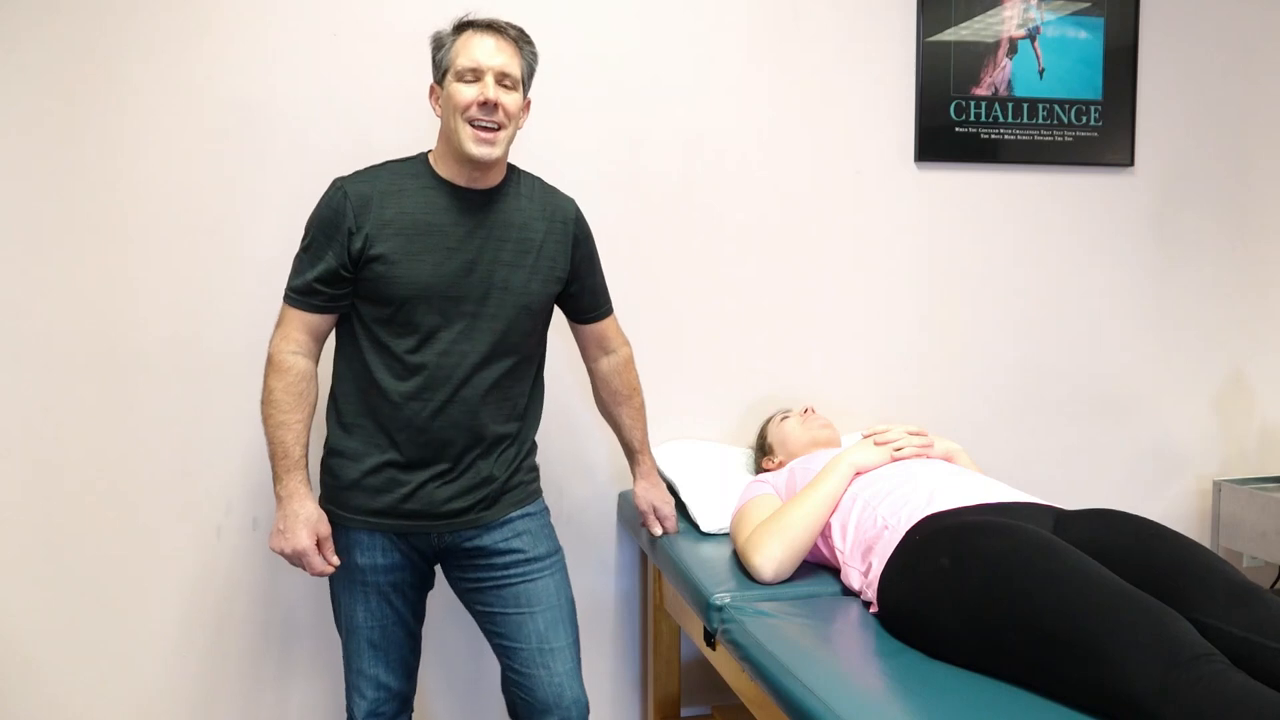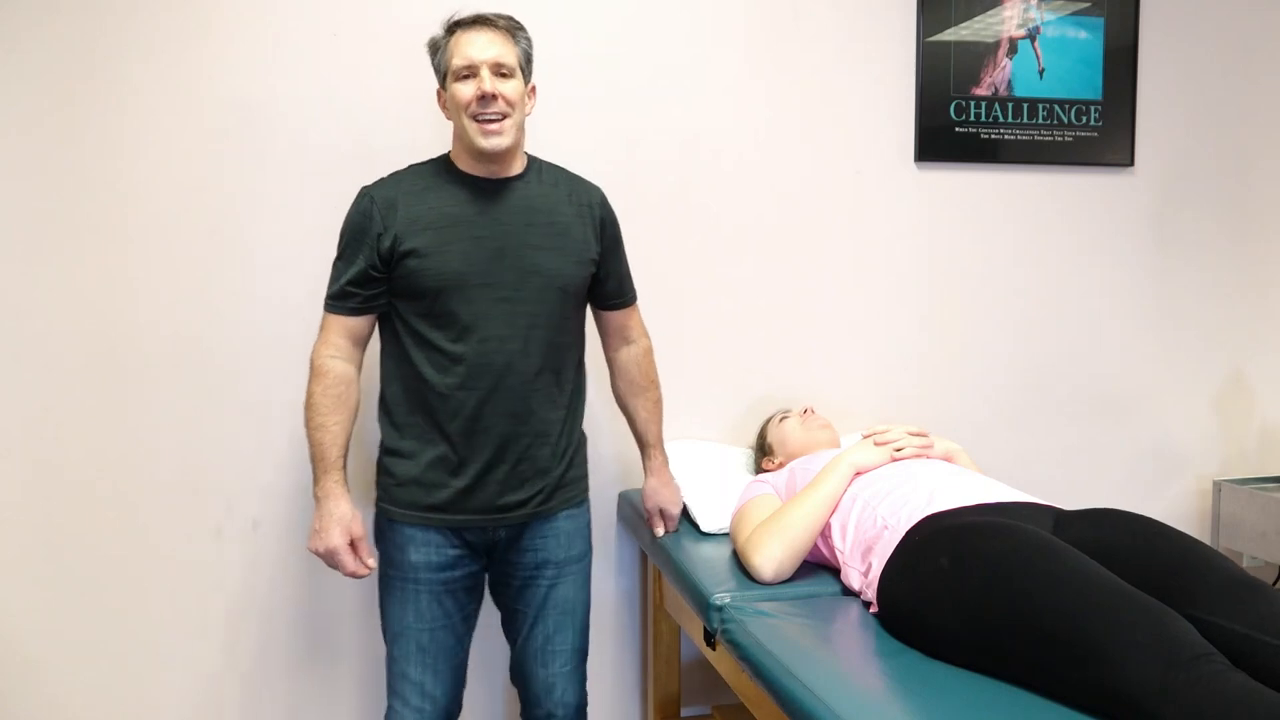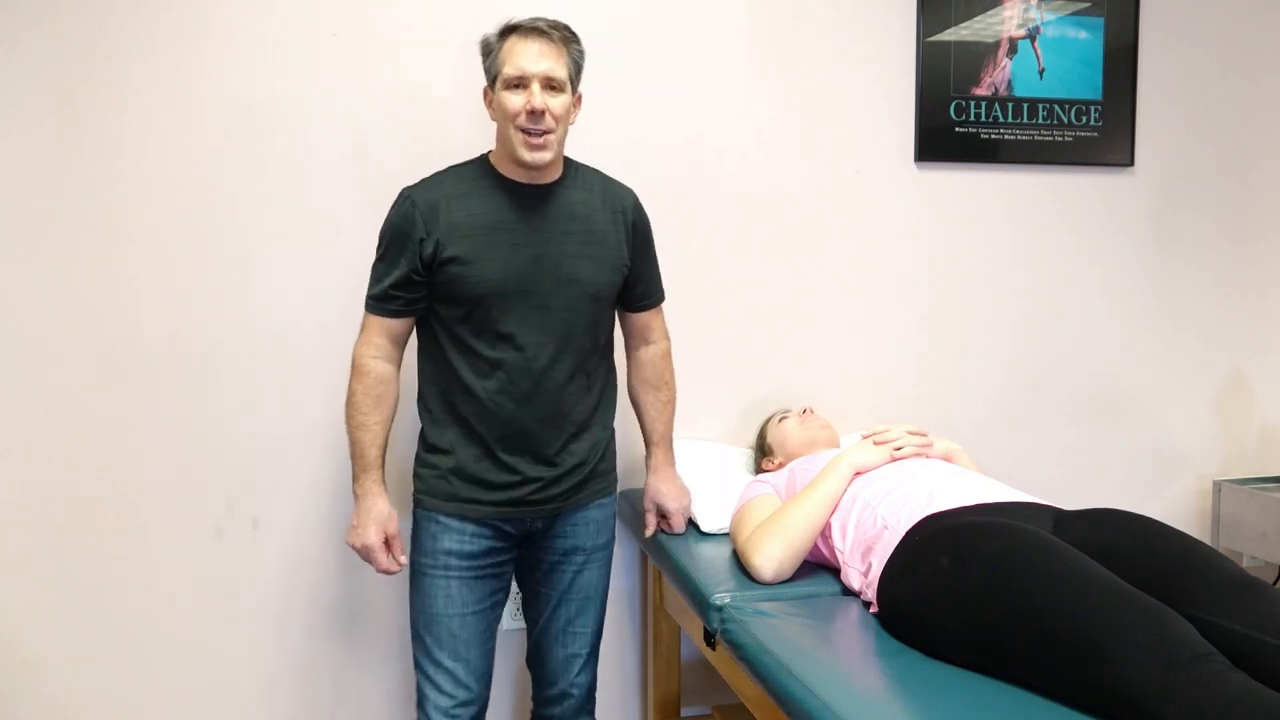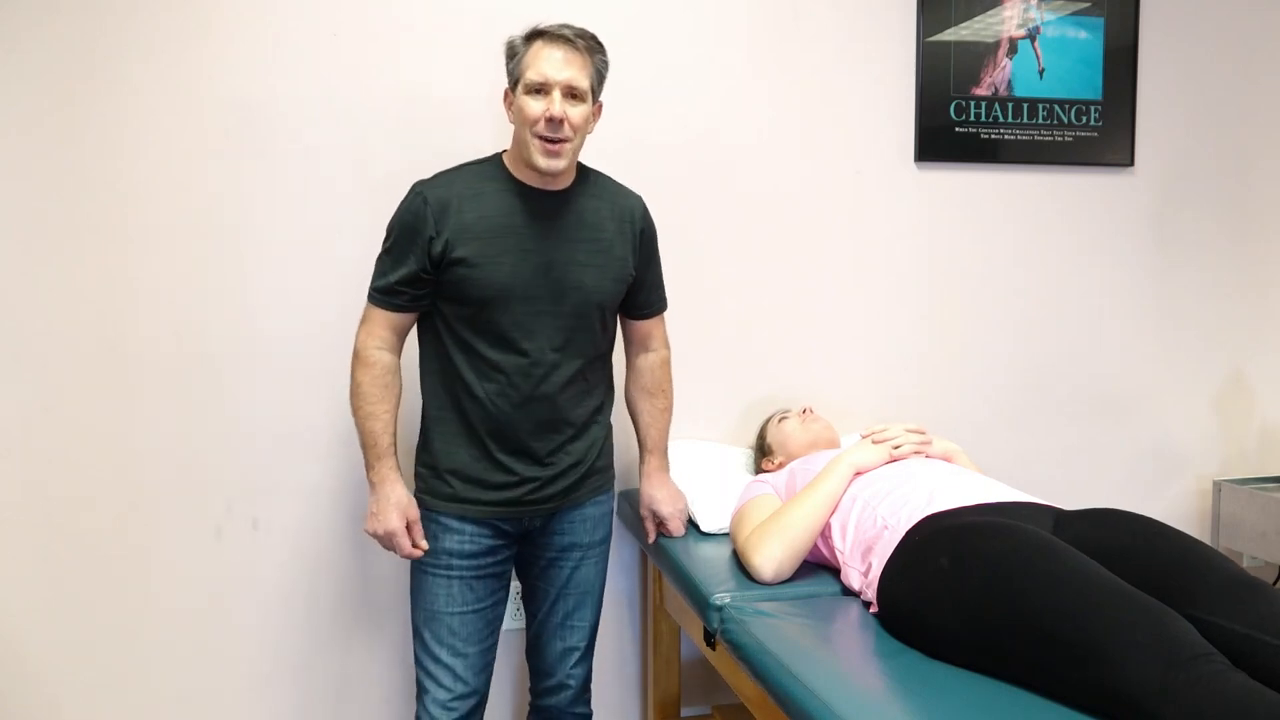
dt=0.4s
person 1, frame 1
left shoulder: (556, 219)
right shoulder: (357, 203)
left elbow: (606, 350)
right elbow: (294, 350)
left wrist: (644, 467)
right wrist: (293, 492)
left hip: (504, 510)
right hip: (368, 513)
person 1, frame 2
left shoulder: (582, 205)
right shoulder: (387, 207)
left elbow: (626, 342)
right elbow: (338, 354)
left wrist: (654, 464)
right wrist: (331, 493)
left hip: (553, 509)
right hip: (424, 515)
person 1, frame 3
left shoulder: (617, 209)
right shoulder: (426, 209)
left elbow: (647, 342)
right elbow: (378, 354)
left wrist: (662, 464)
right wrist: (369, 490)
left hip: (582, 502)
right hip: (458, 507)
person 1, frame 4
left shoulder: (626, 216)
right shoulder: (437, 205)
left elbow: (647, 350)
right elbow: (378, 346)
left wrist: (654, 470)
right wrist: (384, 480)
left hip: (579, 502)
right hip: (460, 505)
person 2, frame 1
left shoulder: (891, 450)
right shoulder: (771, 483)
right elbow: (767, 560)
left wrist: (950, 452)
right wrist: (847, 462)
right knee: (1174, 664)
person 2, frame 2
left shoulder: (887, 452)
right shoulder: (772, 484)
right elbow: (767, 560)
left wrist: (950, 451)
right wrist: (847, 462)
right knee: (1174, 665)
person 2, frame 3
left shoulder: (891, 453)
right shoulder: (772, 483)
right elbow: (768, 560)
left wrist: (948, 452)
right wrist: (847, 461)
right knee: (1177, 666)
person 2, frame 4
left shoulder: (890, 451)
right shoulder: (772, 484)
right elbow: (767, 560)
left wrist: (947, 451)
right wrist: (847, 462)
right knee: (1175, 665)
